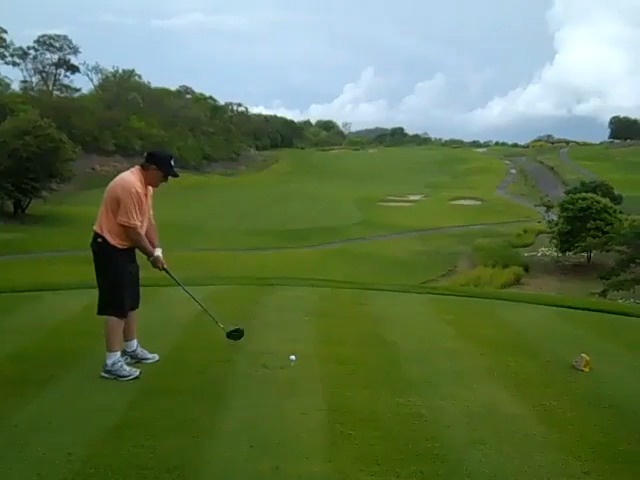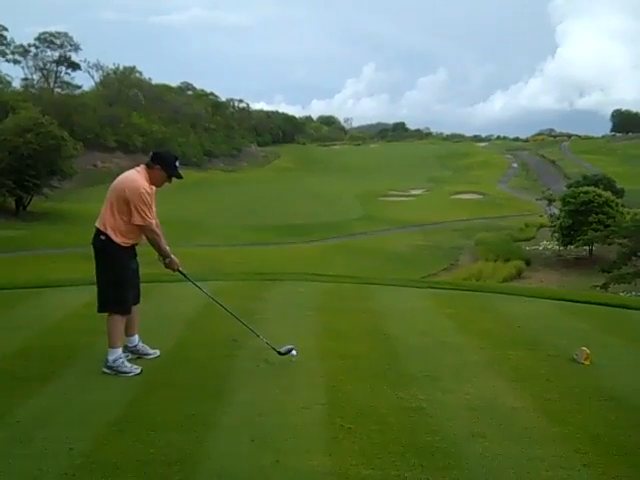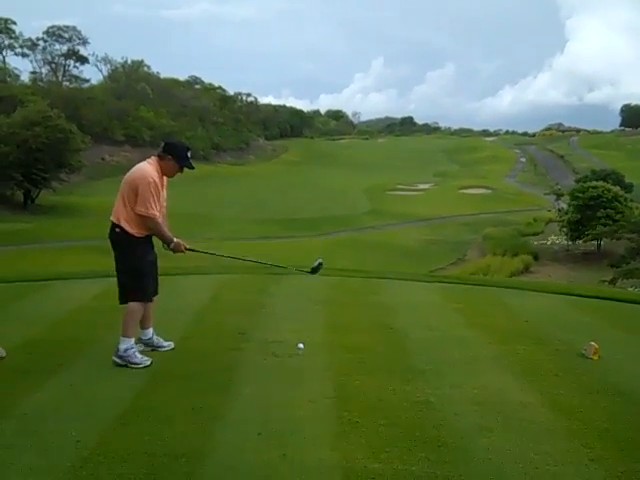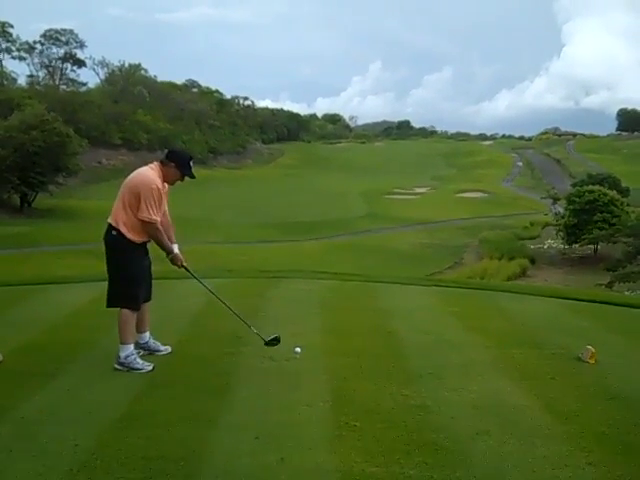
dt=1s
person 1, frame 1
left shoulder: (144, 184)
right shoulder: (130, 186)
left elbow: (147, 221)
right elbow: (132, 230)
left wrist: (157, 249)
right wrist: (151, 255)
left hip: (123, 248)
right hip: (110, 248)
left knee: (130, 302)
right knee: (117, 306)
left ankle: (131, 349)
right ankle: (112, 363)
person 1, frame 2
left shoulder: (144, 180)
right shoulder: (138, 187)
left elbow: (153, 221)
right elbow: (149, 230)
left wrist: (166, 250)
right wrist: (167, 256)
left hip: (123, 244)
right hip: (111, 245)
left knee: (130, 298)
right knee: (118, 303)
left ankle: (132, 344)
right ankle: (113, 359)
person 1, frame 3
left shoulder: (158, 174)
right shoulder: (148, 177)
left elbow: (160, 211)
right elbow: (150, 219)
left wrist: (169, 238)
right wrist: (171, 241)
left hip: (139, 236)
right hip: (128, 236)
left knee: (148, 290)
right knee: (138, 292)
left ankle: (147, 337)
right ankle: (125, 348)
person 1, frame 4
left shoulder: (159, 179)
right shoulder: (150, 182)
left elbow: (164, 217)
right elbow: (152, 225)
left wrist: (174, 246)
right wrist: (170, 252)
left hip: (134, 240)
right hip: (123, 241)
left knee: (143, 294)
right knee: (130, 299)
left ankle: (143, 341)
right ankle: (125, 355)
